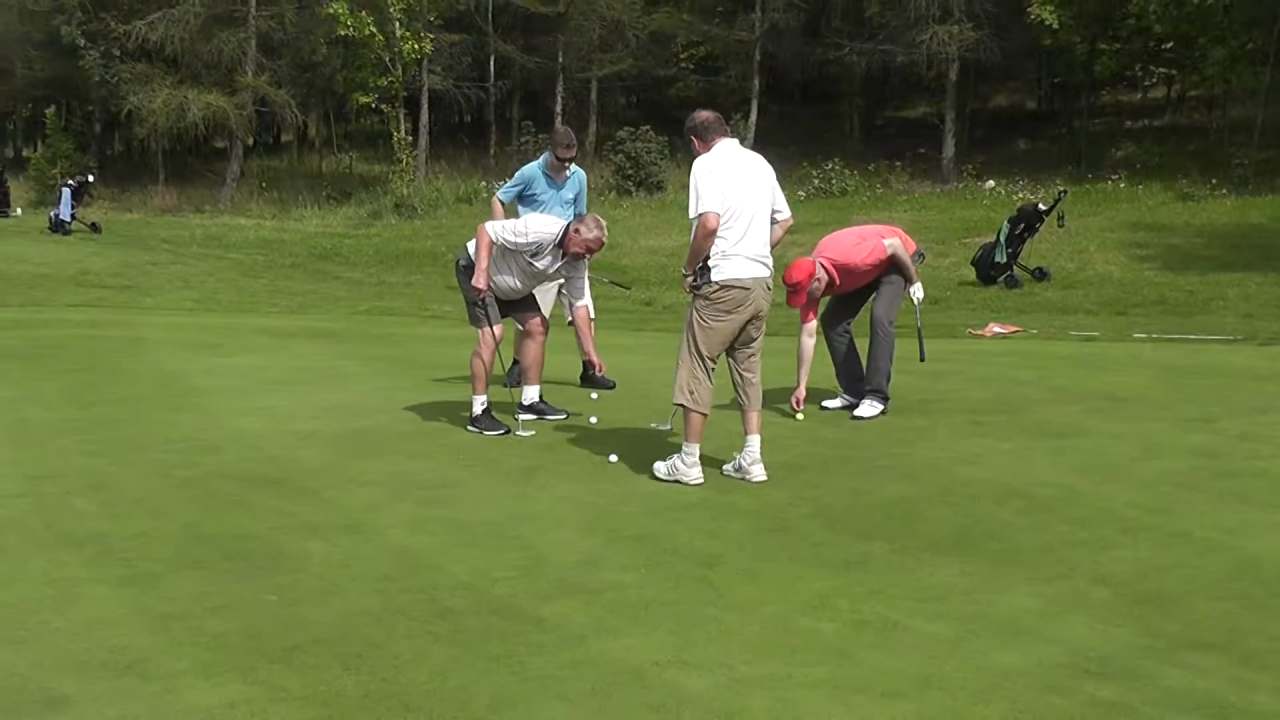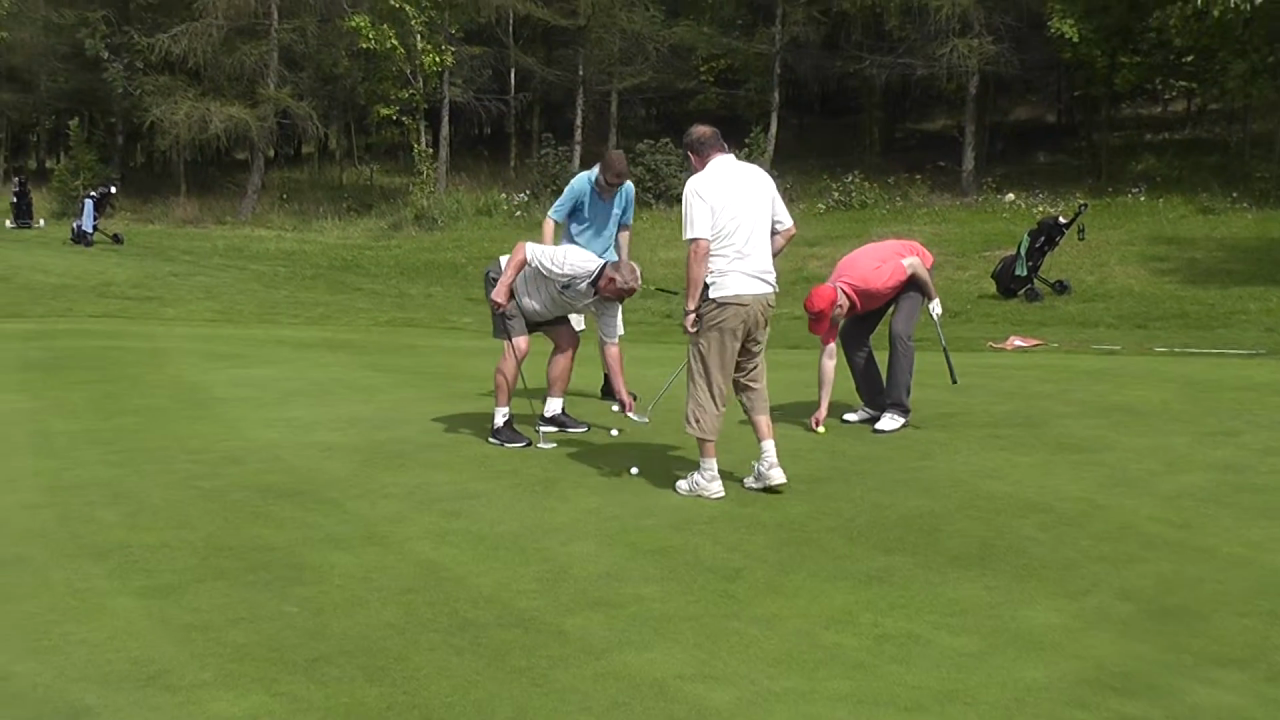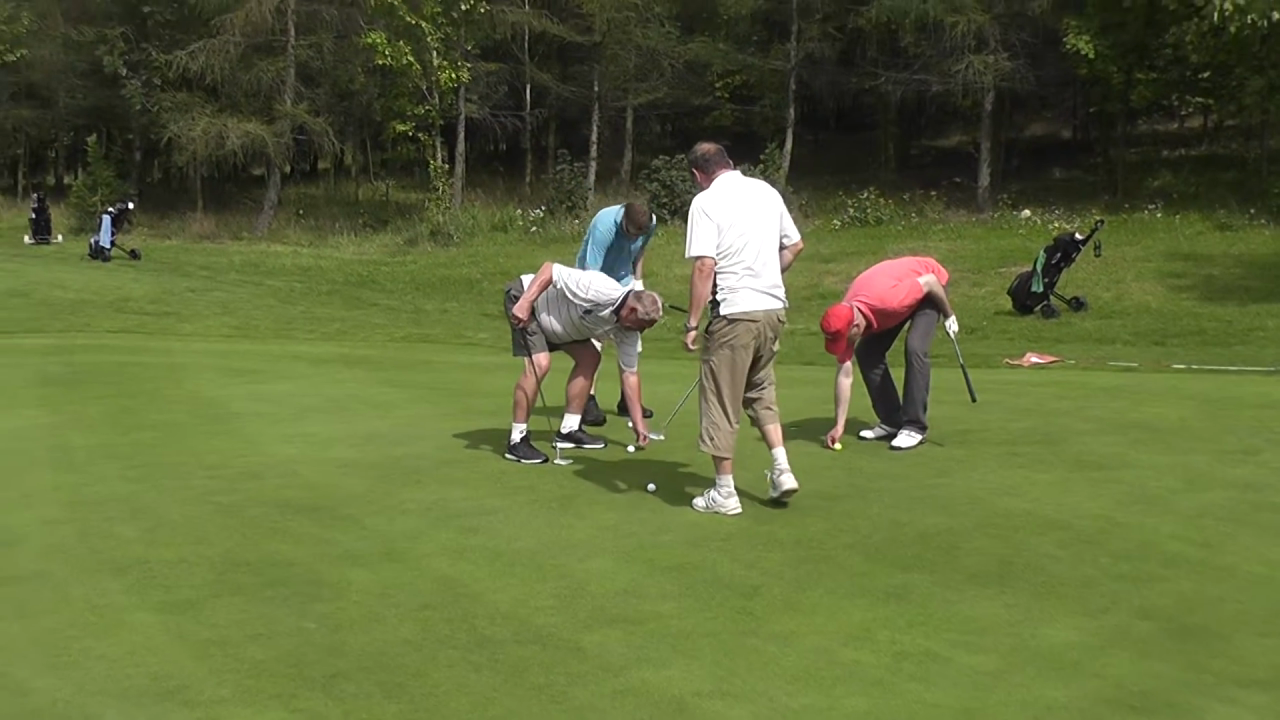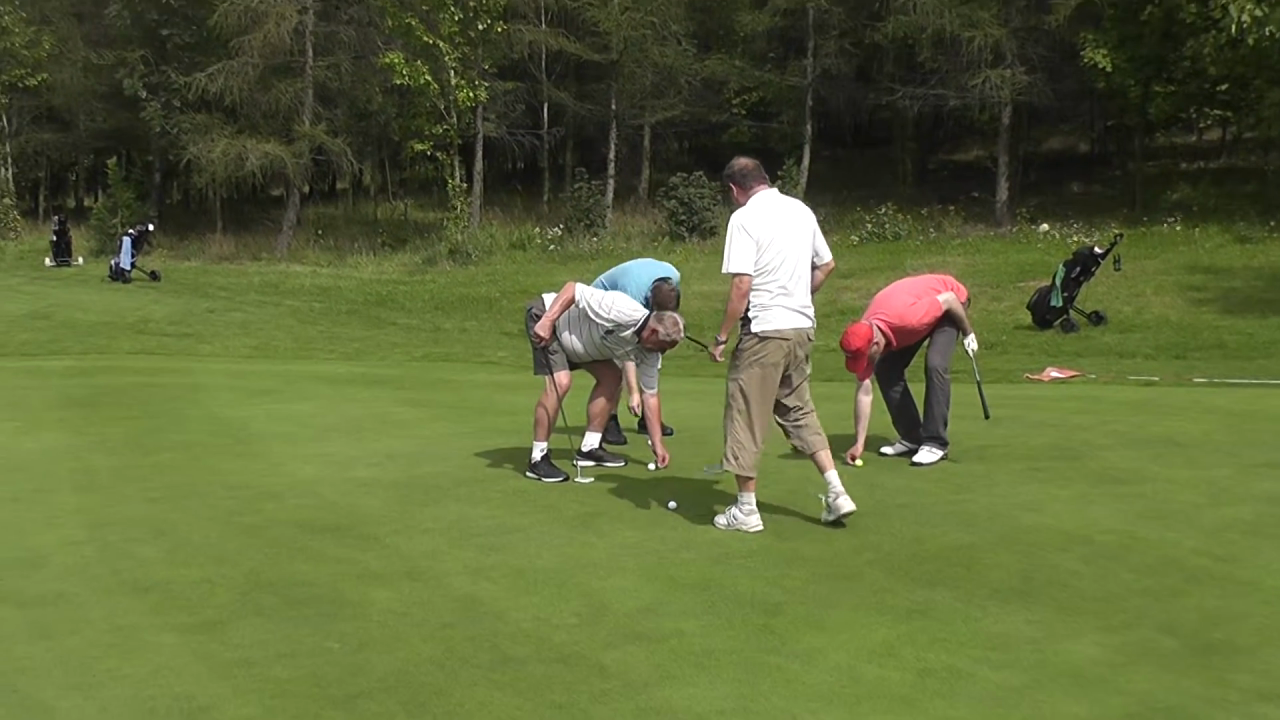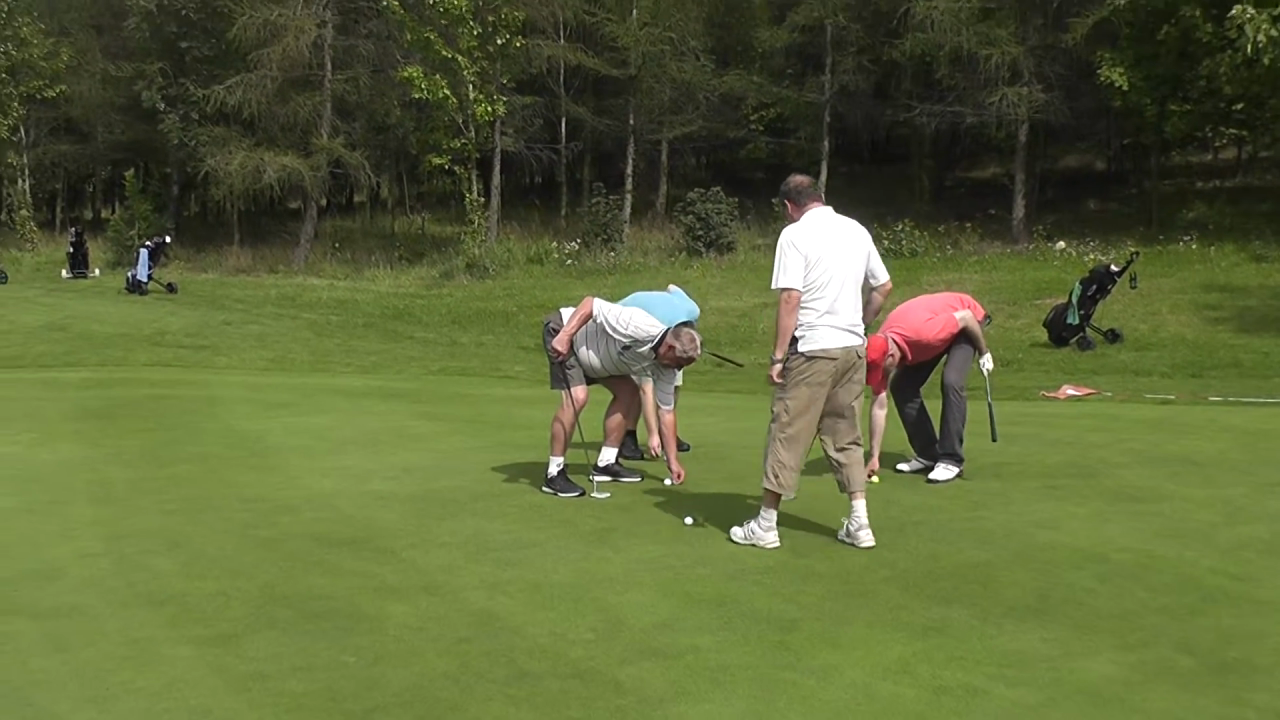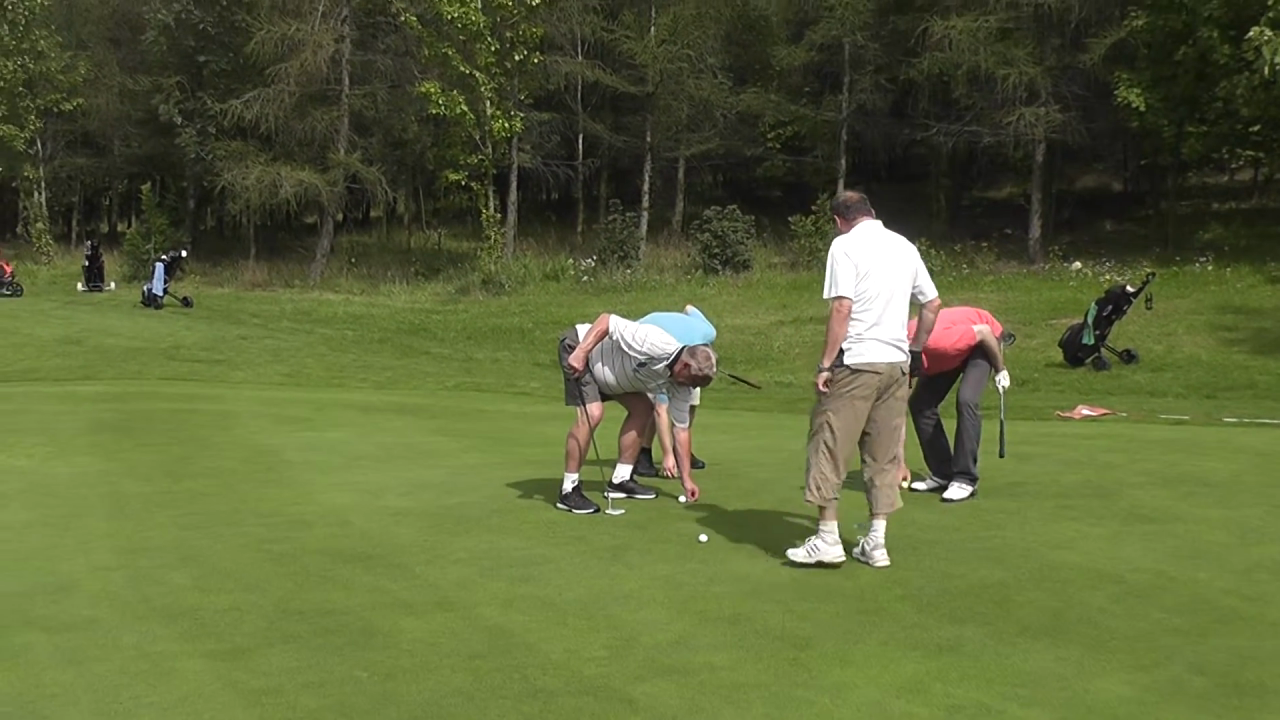
dt=0.3s
person 1, frame 1
left shoulder: (707, 164)
right shoulder: (760, 163)
left elbow: (708, 224)
right elbow: (784, 221)
left wrist: (689, 269)
left hip: (723, 280)
right hip: (760, 279)
left knee: (696, 364)
right knee: (748, 367)
left ankle: (689, 461)
right ankle: (750, 459)
person 1, frame 2
left shoulder: (699, 183)
right shoulder: (759, 175)
left elbow: (699, 248)
right elbow: (786, 230)
left wrist: (691, 304)
left hip: (724, 296)
right hip: (762, 293)
left knee: (708, 383)
right knee: (752, 378)
left ankle: (708, 476)
right ankle: (768, 464)
person 1, frame 3
left shoulder: (707, 201)
right shoulder: (766, 191)
left elbow: (705, 266)
right elbow: (795, 245)
left wrist: (692, 322)
left hip: (735, 312)
right hip: (773, 308)
left knee: (721, 400)
right knee: (761, 389)
left ankle: (724, 493)
right ankle: (782, 469)
person 1, frame 4
left shoulder: (745, 217)
right shoulder: (801, 209)
left elbow: (742, 284)
right elbow: (825, 265)
left wrist: (721, 337)
left hip: (765, 330)
right hip: (802, 327)
left knee: (746, 417)
right knee: (800, 411)
left ankle: (745, 509)
right ankle: (836, 492)
person 1, frame 5
left shoulder: (795, 234)
right shoulder: (856, 230)
left elbow: (791, 300)
right elbow: (884, 287)
left wrist: (778, 356)
left hip: (812, 349)
right hip: (852, 347)
left knee: (787, 434)
right knee: (846, 437)
left ankle: (766, 525)
right ankle: (858, 523)
person 1, frame 6
left shoulder: (845, 245)
right shoulder: (905, 246)
left elbow: (841, 309)
right elbow: (932, 304)
left wrist: (825, 364)
right wrist: (914, 349)
left hip: (856, 363)
right hip: (896, 364)
left knee: (828, 446)
right knee: (883, 454)
left ankle: (827, 539)
right ankle: (876, 542)
person 2, frame 1
left shoulder: (579, 177)
right shoulder: (530, 173)
right elbow: (498, 200)
left knee: (584, 313)
left ankle: (589, 370)
right ankle: (517, 365)
person 2, frame 2
left shoulder: (628, 190)
right shoulder: (579, 185)
right elbow: (550, 220)
left wrist: (624, 265)
right knee: (571, 324)
left ankle: (610, 383)
person 2, frame 3
left shoulder: (647, 221)
right shoulder: (604, 226)
left wrist: (637, 281)
left hip: (624, 278)
right knee: (593, 340)
left ankle: (627, 400)
right ankle: (589, 401)
person 2, frame 4
left shoulder: (673, 277)
right shoulder: (635, 292)
right wrist: (633, 392)
left hip: (639, 304)
left ankle: (647, 417)
right ankle: (610, 422)
person 2, frame 5
left shoulder: (692, 312)
left elbow: (672, 288)
right elbow: (646, 389)
right wrist: (652, 434)
left knee: (675, 376)
right knee: (638, 380)
right ankle: (628, 437)
person 2, frame 6
left shoulder: (708, 334)
left elbow: (689, 309)
right elbow: (660, 411)
right wrist: (667, 455)
left knee: (692, 394)
right knee: (654, 400)
right ankle: (643, 455)
person 3, frame 1
left shoulder: (576, 262)
right shoulder: (540, 230)
left elbow: (579, 305)
right elbow: (486, 230)
left wrist: (591, 353)
right wrist: (481, 272)
right hip: (474, 267)
left knee: (537, 327)
right knee: (492, 333)
left ankle: (529, 401)
right ankle: (478, 412)
person 3, frame 2
left shoulder: (607, 300)
right shoulder: (575, 263)
left elbow: (611, 344)
right elbow: (522, 249)
left wrist: (621, 391)
right wrist: (503, 287)
right hip: (505, 281)
left knee: (569, 341)
right knee: (519, 346)
left ankle: (552, 413)
right ankle: (500, 424)
person 3, frame 3
left shoulder: (626, 330)
right shoulder: (601, 290)
left elbow: (630, 373)
right elbow: (550, 269)
left wrist: (638, 422)
right wrist: (525, 302)
right hip: (524, 298)
left knee: (590, 358)
right knee: (540, 363)
left ankle: (569, 430)
right ankle: (517, 440)
person 3, frame 4
left shoulder: (647, 351)
right shoulder: (622, 311)
left elbow: (650, 394)
right elbow: (572, 288)
left wrist: (657, 444)
right wrist: (546, 321)
right hip: (544, 316)
left knee: (611, 377)
right knee: (561, 382)
left ankle: (589, 448)
right ankle: (538, 458)
person 3, frame 5
left shoulder: (663, 367)
right shoulder: (640, 326)
left elbow: (666, 410)
right elbow: (590, 303)
left wrist: (673, 460)
right wrist: (564, 336)
right hip: (563, 330)
left knee: (628, 392)
right knee: (577, 397)
left ankle: (605, 463)
right ankle: (554, 474)
person 3, frame 6
left shoulder: (680, 386)
right shoulder: (656, 344)
left elbow: (681, 428)
right elbow: (607, 319)
left wrist: (686, 478)
right wrist: (581, 353)
right hip: (579, 346)
left knee: (642, 409)
right knee: (592, 414)
left ankle: (620, 480)
right ankle: (569, 490)
person 4, frame 1
left shoulder: (850, 260)
right shoulder: (808, 279)
left elbow: (894, 244)
right elbow: (808, 334)
left wrist: (914, 282)
right wrist: (801, 386)
left hip: (894, 257)
right hip: (863, 271)
left knee: (880, 316)
right knee: (832, 321)
left ankle: (876, 397)
right ankle: (854, 391)
person 4, frame 2
left shoulder: (871, 282)
right shoulder: (829, 301)
left elbow: (913, 263)
right elbow: (828, 356)
left wrist: (932, 298)
right wrist: (823, 407)
left hip: (913, 270)
right hip: (885, 267)
left knee: (899, 331)
right knee: (850, 336)
left ankle: (897, 410)
right ankle: (875, 404)
person 4, frame 3
left shoulder: (887, 300)
right shoulder: (845, 318)
left elbow: (930, 281)
right elbow: (844, 374)
left wrist: (949, 315)
right wrist: (839, 425)
left hip: (929, 286)
right hip: (898, 282)
left knee: (915, 348)
right knee: (866, 353)
left ankle: (915, 427)
right ankle: (891, 421)
person 4, frame 4
left shoulder: (906, 318)
right shoulder: (864, 336)
left elbow: (949, 299)
right elbow: (864, 392)
left wrist: (968, 333)
right wrist: (859, 443)
left hip: (949, 302)
right hip: (920, 299)
left knee: (935, 364)
right knee: (885, 370)
left ankle: (935, 443)
right ankle: (912, 437)
person 4, frame 5
left shoulder: (921, 332)
right shoulder: (879, 349)
left elbow: (965, 316)
right elbow: (879, 405)
left wrist: (984, 352)
right wrist: (875, 457)
left hip: (965, 323)
left knee: (951, 382)
right knee: (901, 387)
left ankle: (951, 460)
right ankle: (927, 454)
person 4, frame 6
left shoulder: (939, 342)
left elbow: (983, 331)
left wrist: (1001, 370)
left hip: (983, 339)
right hip: (952, 350)
left knee: (966, 399)
right knee: (919, 404)
left ankle: (965, 479)
right ankle: (942, 474)
